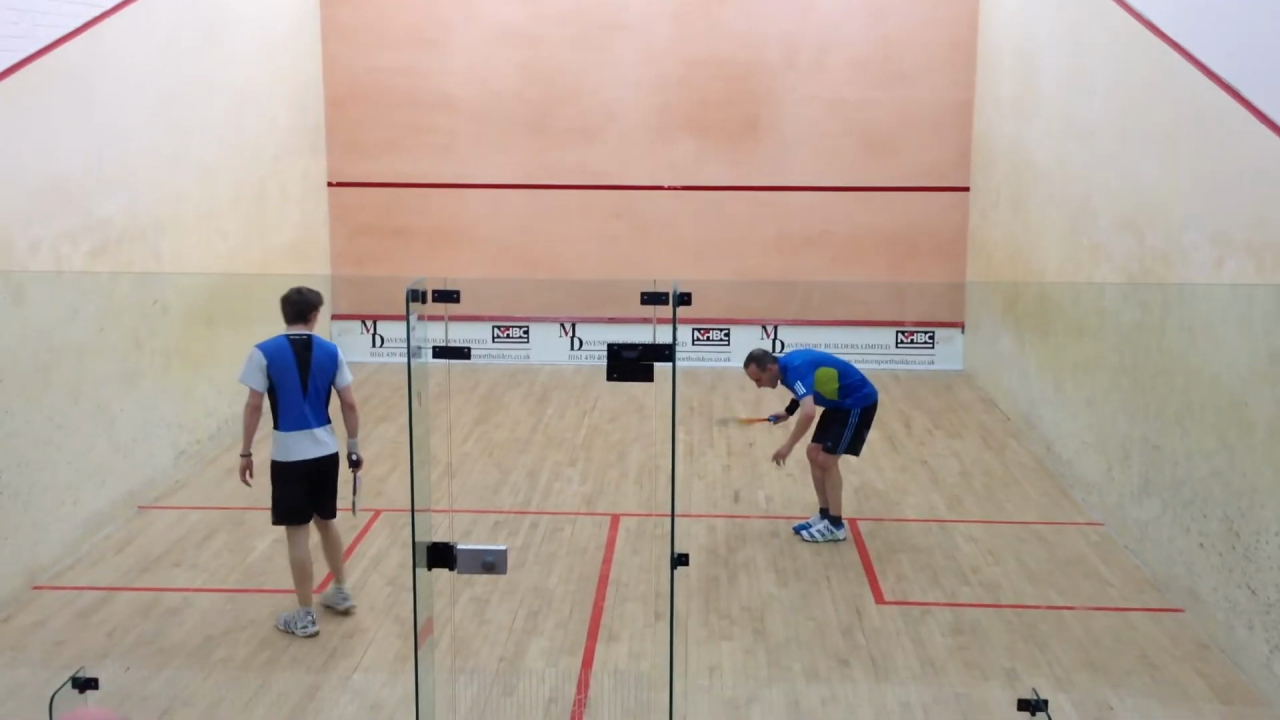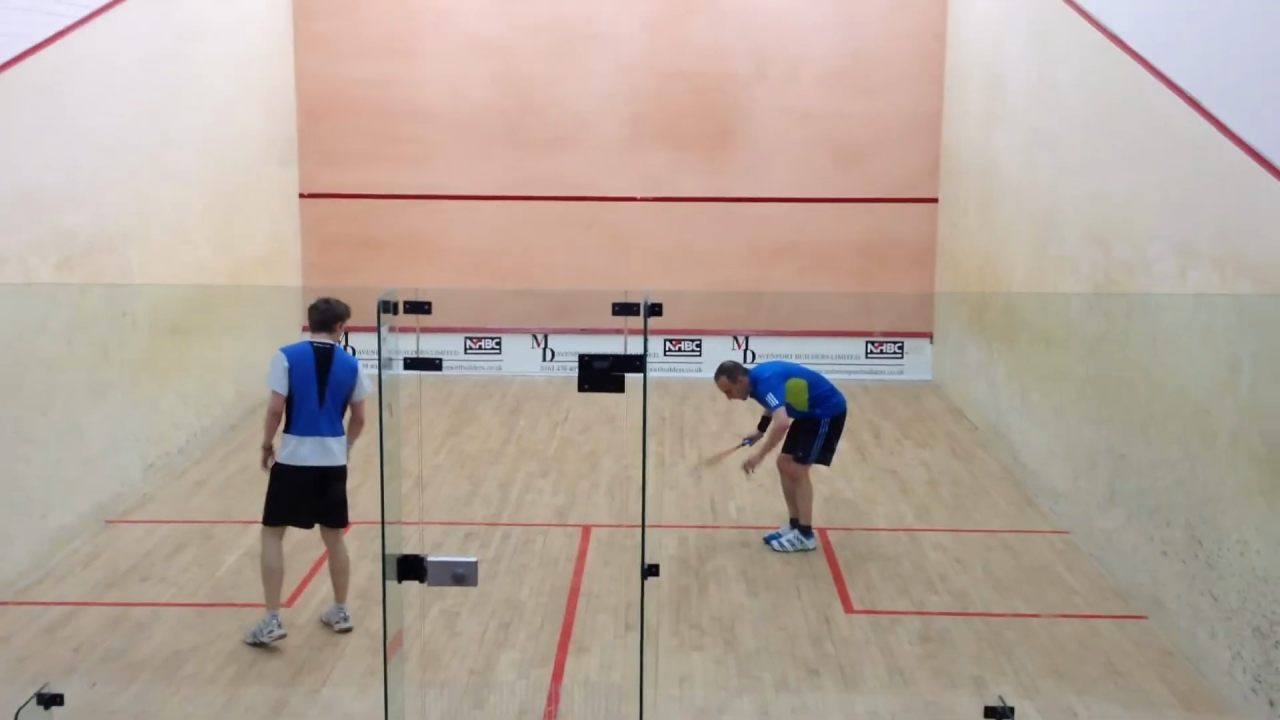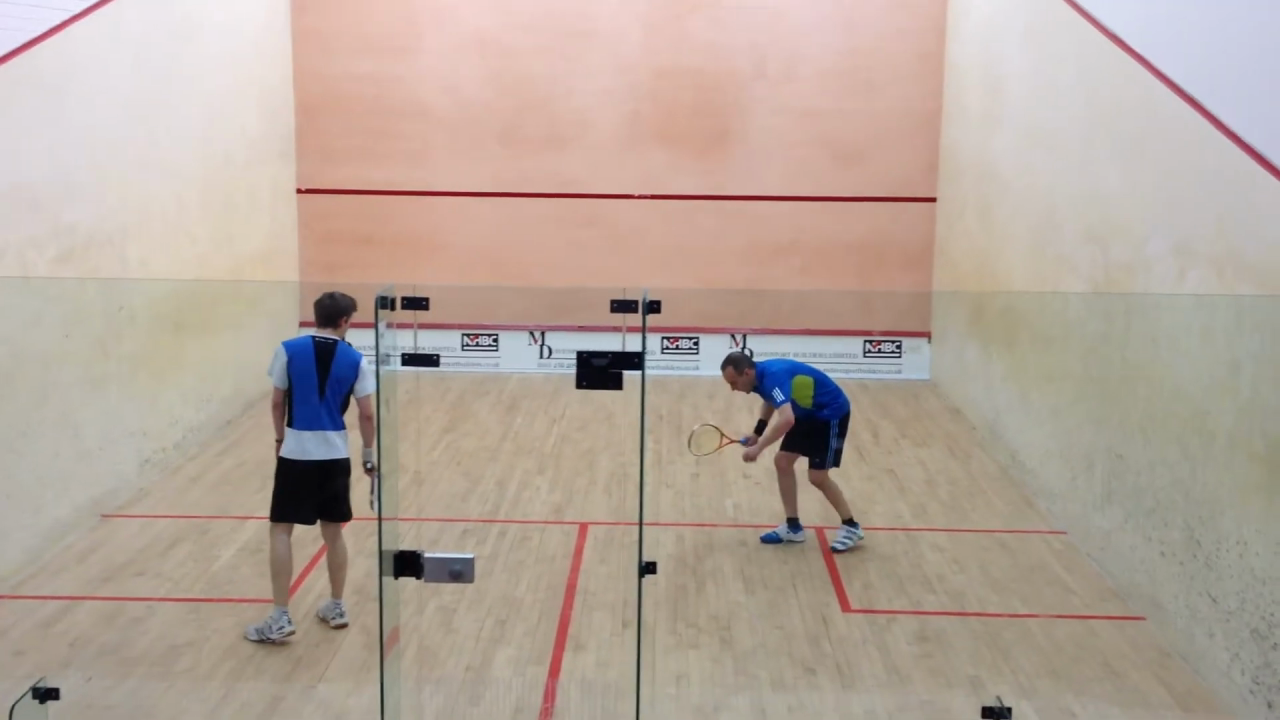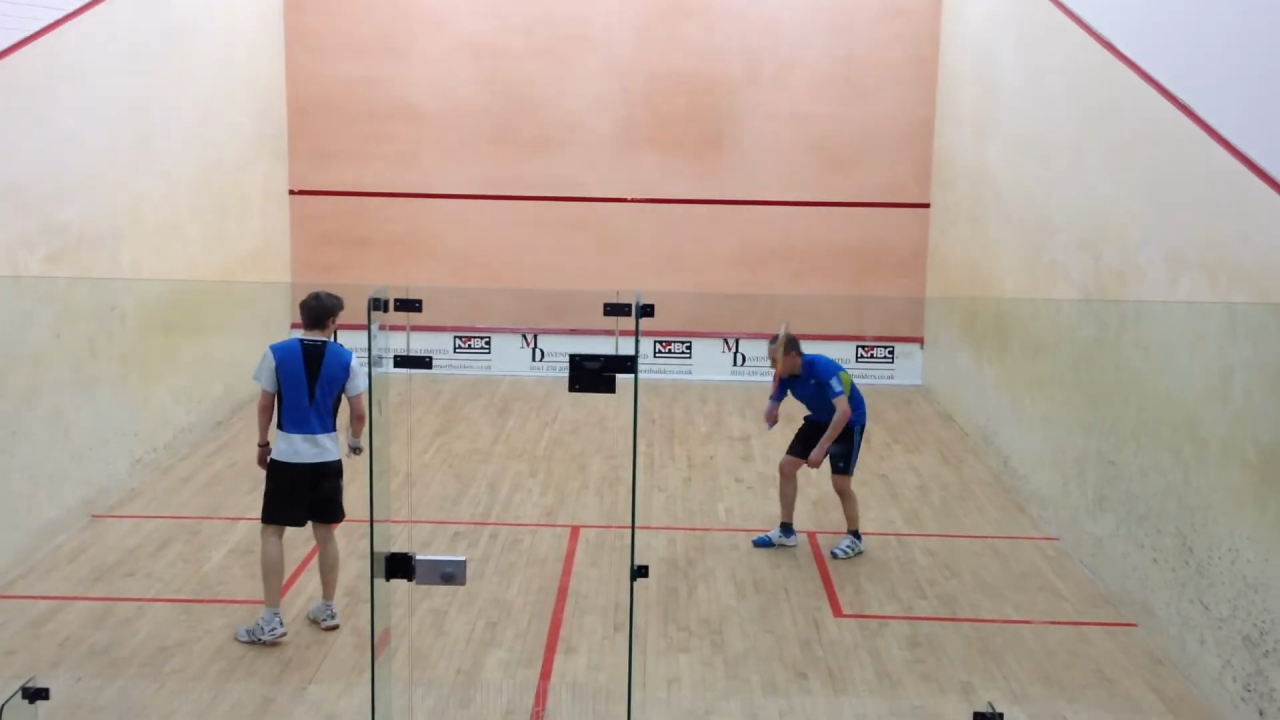
dt=0.5s
person 1, frame 1
left shoulder: (264, 353)
right shoulder: (331, 351)
left elbow: (254, 406)
right elbow: (349, 404)
left wrist: (245, 452)
right wrist: (354, 447)
left hip: (289, 454)
right hip: (326, 450)
left knee: (297, 533)
right knee: (327, 522)
left ankle: (304, 615)
right ankle: (340, 591)
person 1, frame 2
left shoulder: (287, 356)
right shoulder: (350, 364)
left elbow: (276, 409)
right elbow: (359, 419)
left wrist: (266, 445)
left hip: (293, 459)
right hip: (333, 460)
left knee: (272, 534)
right knee: (334, 537)
left ankle: (271, 620)
right ankle: (340, 611)
person 1, frame 3
left shoulder: (289, 350)
right shoulder: (355, 359)
left elbow: (277, 403)
right elbow: (366, 414)
left wrist: (280, 439)
right wrist: (368, 454)
left hip: (296, 453)
right hip: (335, 454)
left knee: (281, 531)
right knee: (333, 532)
left ankle: (280, 617)
right ankle: (336, 607)
person 1, frame 4
left shoulder: (277, 353)
right shoulder: (345, 358)
left elbow: (265, 405)
right elbow: (359, 412)
left wrist: (262, 443)
right wrist: (355, 441)
left hip: (287, 456)
right hip: (326, 457)
left knee: (272, 533)
right knee: (325, 533)
left ankle: (271, 619)
right ankle: (328, 609)
person 2, frame 1
left shoulder: (795, 369)
right shoulder: (787, 364)
left elbow: (808, 413)
left wrist: (787, 446)
right wrist: (788, 412)
left hip: (858, 401)
right hip: (841, 402)
left knee: (827, 459)
right knee: (814, 453)
left ankle: (835, 525)
right ankle: (825, 515)
person 2, frame 2
left shoulder: (766, 381)
right shoulder: (757, 378)
left elbow: (782, 423)
right elbow: (773, 406)
left wrist: (759, 455)
right wrist: (761, 430)
left hip: (827, 411)
right hip: (809, 412)
left knee: (797, 470)
right knee: (785, 464)
left ankle: (805, 535)
right ankle: (795, 526)
person 2, frame 3
left shoulder: (773, 376)
right shoulder: (760, 377)
left elbow: (786, 420)
right elbow: (770, 403)
left wrist: (758, 447)
right wrist: (757, 433)
left hip: (832, 412)
right hip: (808, 414)
left knee: (817, 477)
right knee: (782, 462)
left ankle: (851, 527)
right ankle: (793, 527)
person 2, frame 4
left shoulder: (822, 368)
right shoulder: (784, 375)
left elbow: (844, 411)
right elbow: (773, 405)
left wrist: (822, 448)
right wrist: (771, 416)
left hip: (849, 422)
right hip: (819, 420)
left knee: (840, 484)
right knee: (787, 467)
left ankle: (854, 537)
right ankle: (786, 531)
